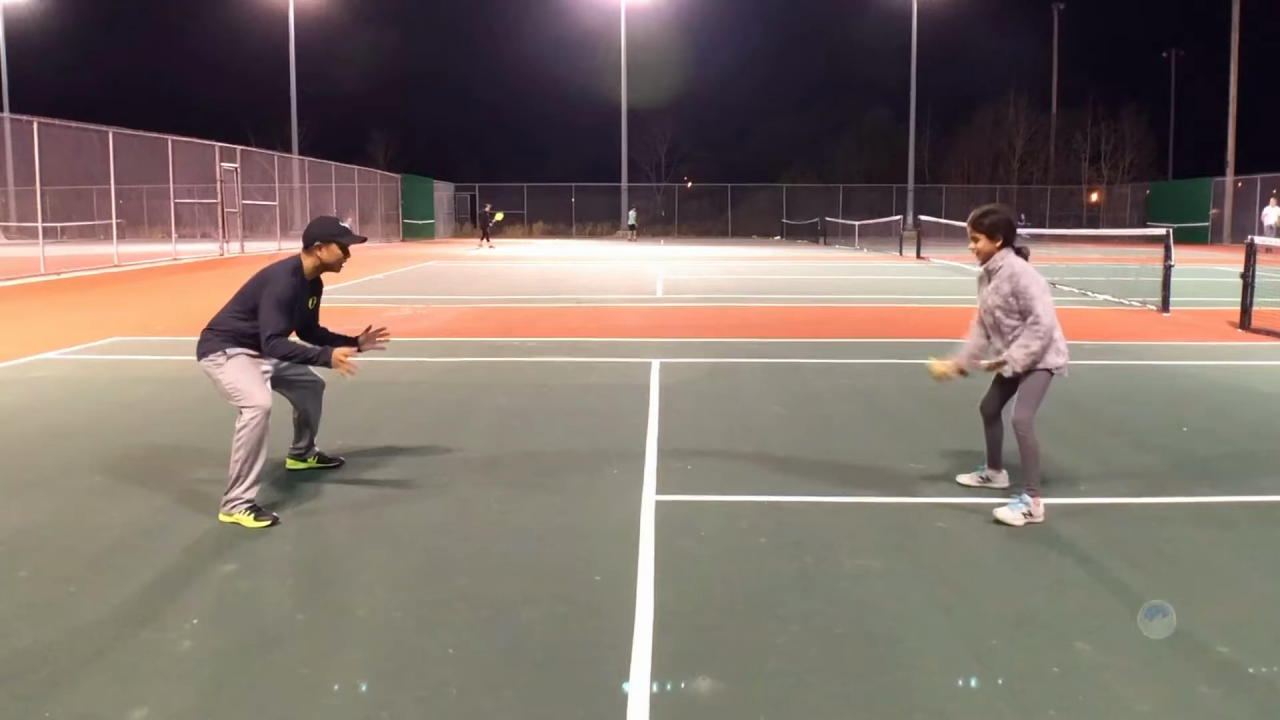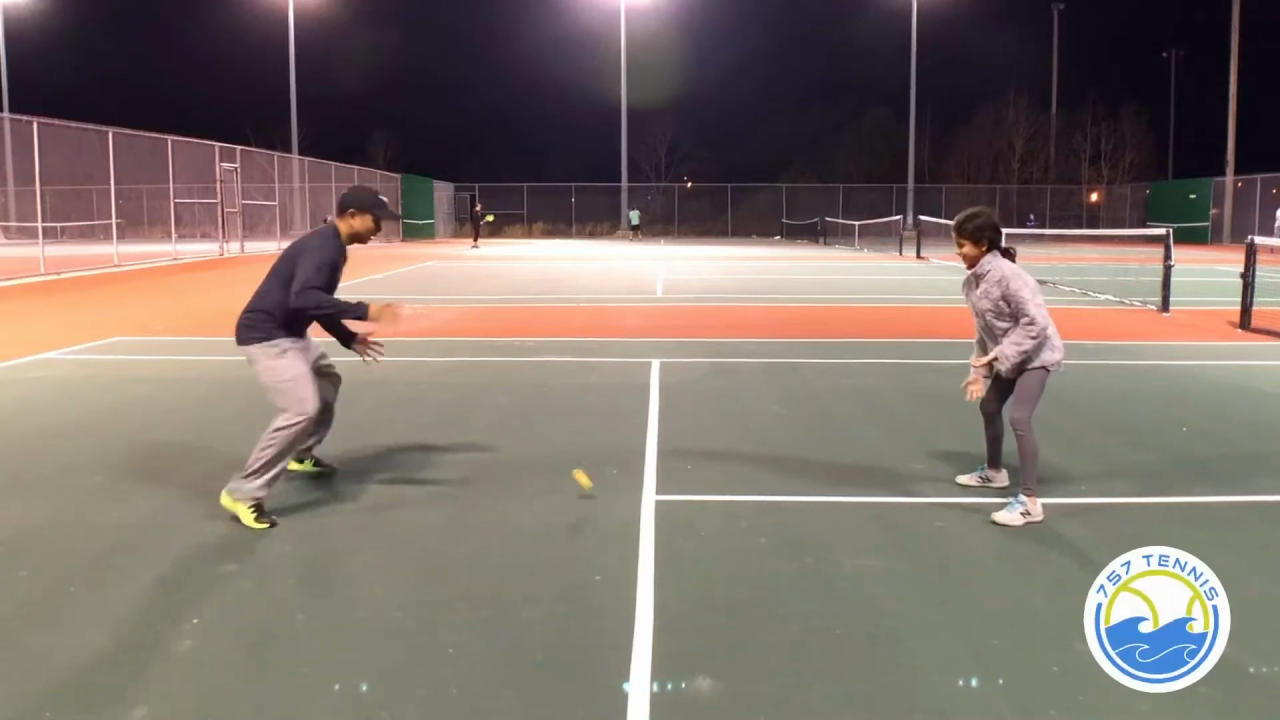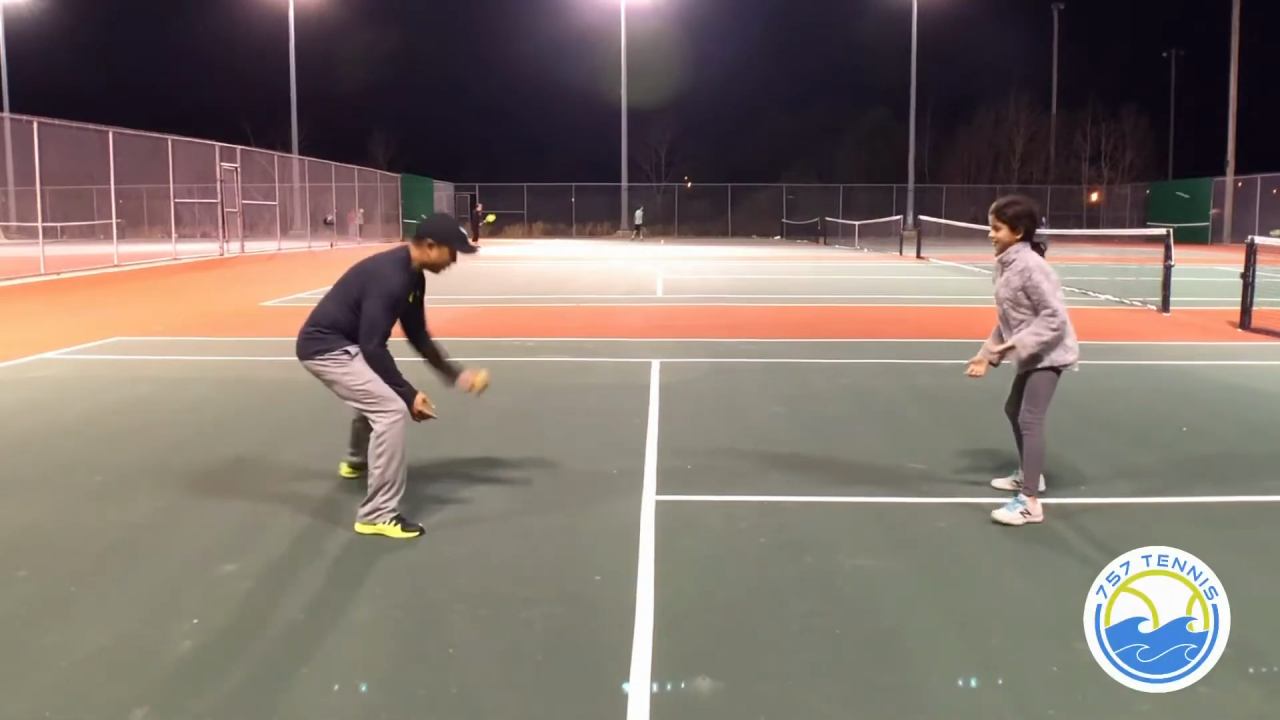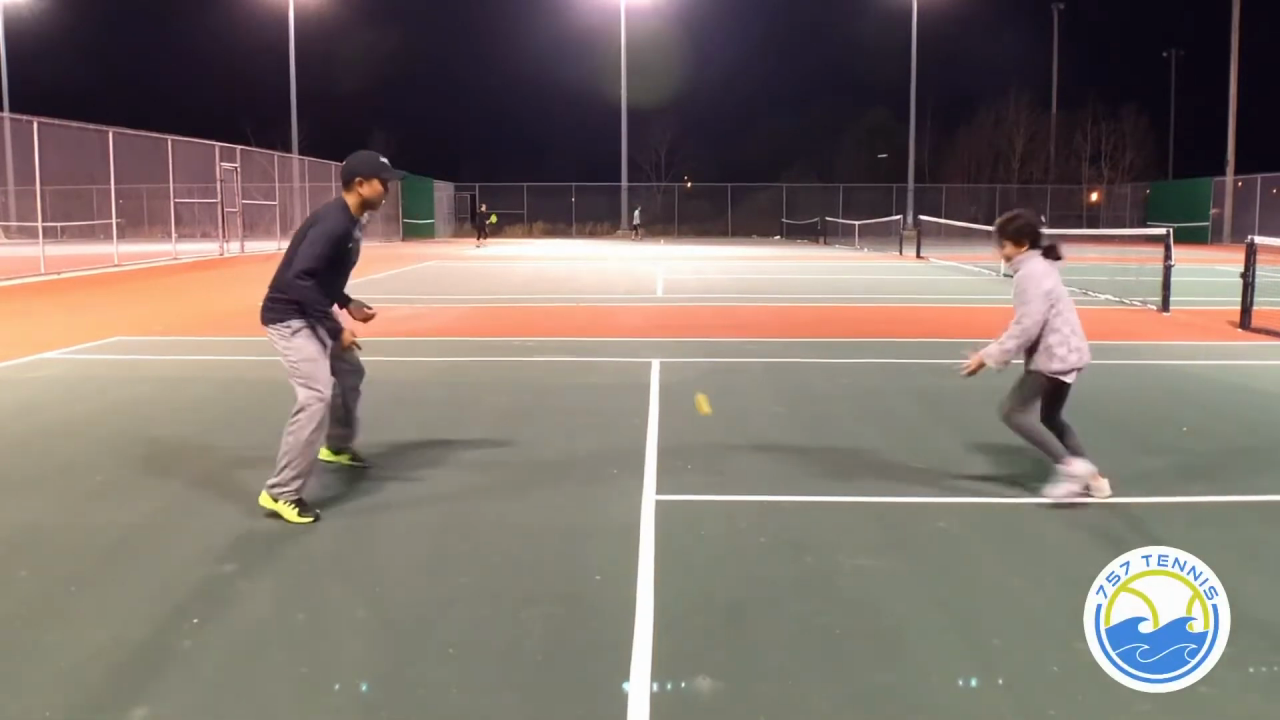
dt=0.7s
person 1, frame 1
left shoulder: (312, 283)
right shoulder: (282, 281)
left elbow: (308, 331)
right elbow: (274, 343)
left wrist: (354, 343)
right wrist: (327, 356)
left hip: (259, 348)
right hip: (223, 349)
left knee: (310, 386)
right knee: (258, 405)
left ankle: (302, 454)
right ankle: (236, 503)
person 1, frame 2
left shoulder: (336, 249)
right shoulder: (323, 247)
right elbow: (303, 298)
left wrist: (349, 337)
right wrist: (362, 311)
left hip: (287, 333)
right hip: (266, 334)
left knee: (328, 383)
right knee: (303, 409)
left ankle: (301, 456)
right ankle: (244, 492)
person 1, frame 3
left shoulder: (412, 275)
right shoulder: (390, 278)
left elbow: (417, 334)
right elbow: (374, 347)
left wrist: (453, 373)
right wrist: (409, 395)
left hip: (333, 343)
right hip: (326, 347)
left knee: (374, 392)
right knee: (392, 410)
left ankle: (357, 462)
right ankle: (378, 514)
person 1, frame 4
left shoulder: (352, 221)
right shoulder: (333, 222)
right elbow: (300, 277)
left wrist: (347, 303)
right wrist: (336, 328)
left hip: (313, 316)
right hip: (288, 316)
left knee: (350, 372)
right knee: (317, 394)
left ankle: (338, 446)
right ankle: (280, 491)
person 2, frame 1
left shoulder: (1020, 273)
right shoulder: (987, 276)
left elbow: (1042, 324)
right elbow: (982, 327)
left wrist: (1011, 357)
right wrist: (959, 362)
left hip: (1040, 356)
right hip: (1013, 358)
left knee: (1021, 420)
right knee: (989, 408)
left ankle: (1032, 502)
right ankle: (995, 471)
person 2, frame 2
left shoulder: (1008, 276)
right shoulder: (972, 282)
left elbow: (1035, 323)
right elbow: (985, 331)
left wrist: (1001, 354)
right wrist: (980, 370)
left hip: (1036, 354)
right hip: (1008, 357)
left knee: (1019, 419)
right knee: (989, 407)
left ankle: (1030, 502)
right ankle: (994, 471)
person 2, frame 3
left shoulder: (1031, 267)
right shoulder: (1004, 267)
left elbow: (1055, 317)
left wrist: (1019, 344)
right wrist: (989, 353)
left hip: (1049, 353)
right hip: (1031, 355)
left knee: (1030, 421)
right knee: (1013, 410)
left ankle: (1029, 502)
right ankle: (1029, 476)
person 2, frame 4
left shoulder: (1030, 274)
right shoulder: (1036, 269)
left elbow: (1025, 329)
right elbow: (1023, 324)
left wrist: (988, 357)
right wrist: (991, 351)
left hip: (1054, 357)
right hip: (1068, 354)
left knee: (1013, 413)
right knee: (1051, 419)
left ankle: (1071, 465)
right ankle: (1093, 480)
